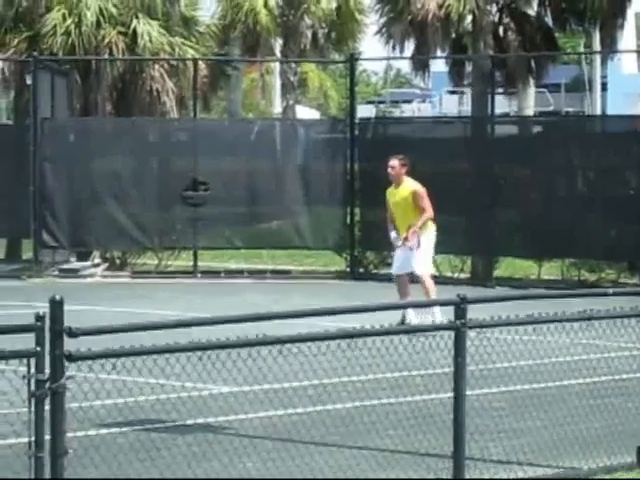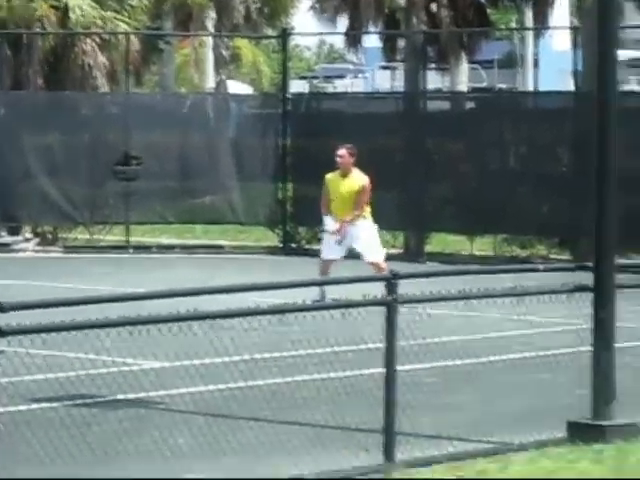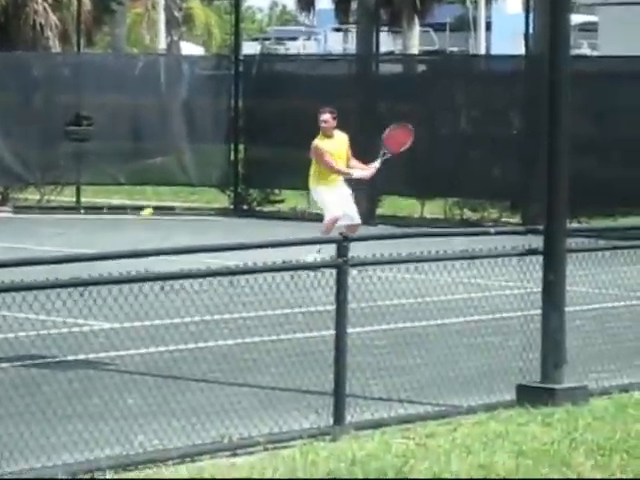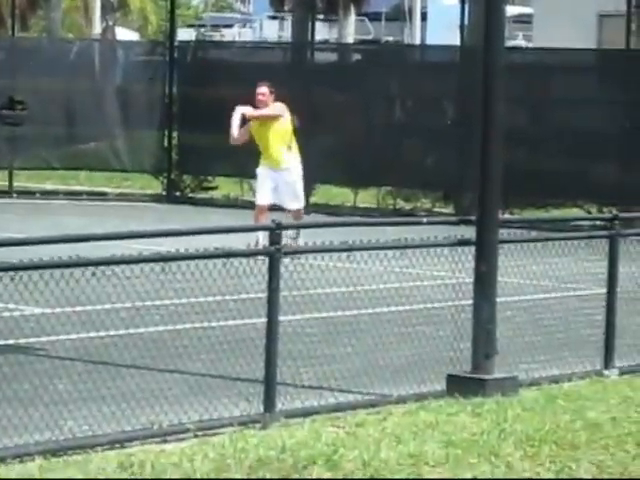
dt=0.5s
person 1, frame 1
left shoulder: (415, 189)
right shoulder: (389, 192)
left elbow: (429, 213)
right elbow: (390, 218)
left wrist: (415, 228)
right wrist: (393, 233)
left hip: (422, 235)
right hip: (406, 238)
left knee: (422, 273)
right knee: (399, 275)
left ankle: (436, 315)
right ankle: (408, 315)
person 1, frame 2
left shoulder: (363, 182)
right shoulder: (329, 178)
left elbow: (359, 209)
right elbow: (325, 203)
left wrist: (344, 224)
right wrist: (328, 221)
left hip: (360, 223)
right hip: (336, 223)
left knee: (376, 260)
right knee: (326, 259)
right ankle: (322, 295)
person 1, frame 3
left shoulder: (343, 137)
right shoulder: (317, 145)
left elbow: (349, 160)
right elbow: (334, 168)
left wrist: (366, 167)
right wrist: (357, 173)
left hip: (338, 187)
right hip: (322, 187)
left knee: (354, 223)
right knee: (335, 215)
right ankle: (316, 250)
person 1, frame 4
left shoulder: (279, 108)
right shoulder: (253, 123)
left elbow: (252, 114)
right elbow: (234, 140)
left wrist: (245, 110)
right wrist: (236, 117)
left hip: (289, 165)
right hip: (267, 167)
left knee: (296, 208)
right knee: (261, 205)
left ankle: (297, 233)
right ankle: (260, 243)
